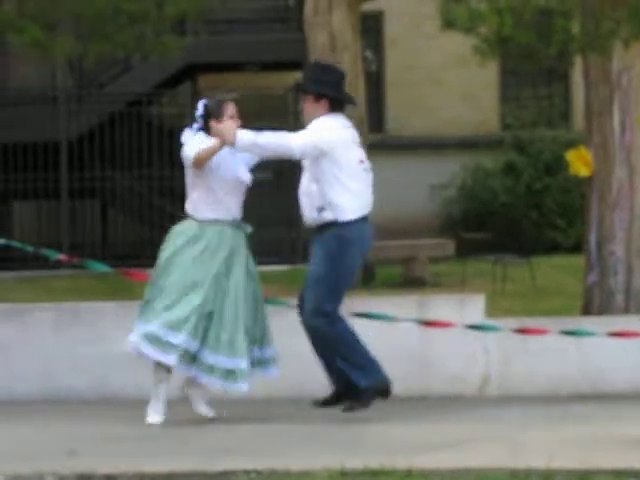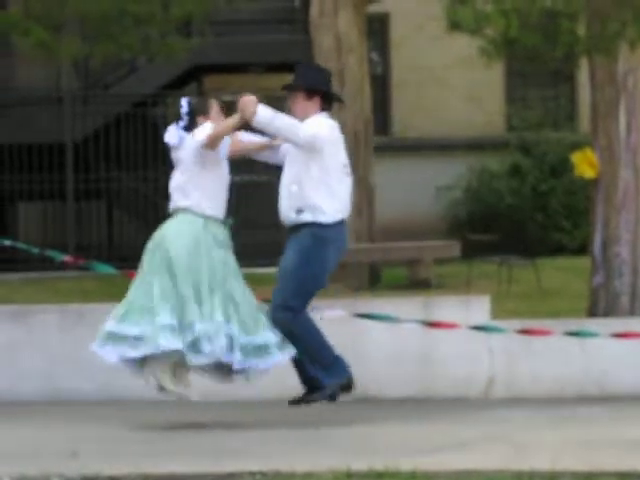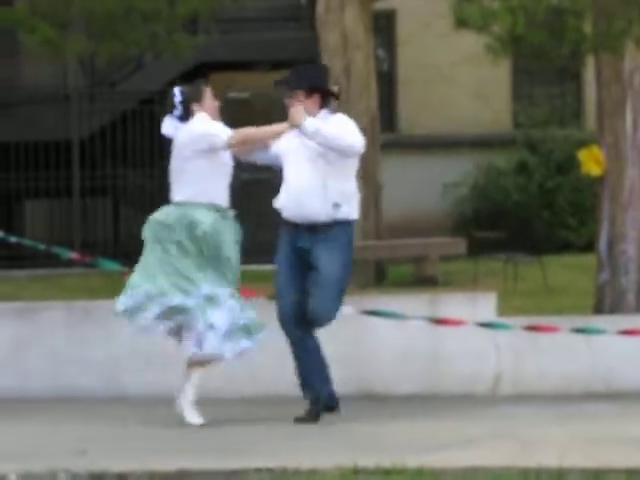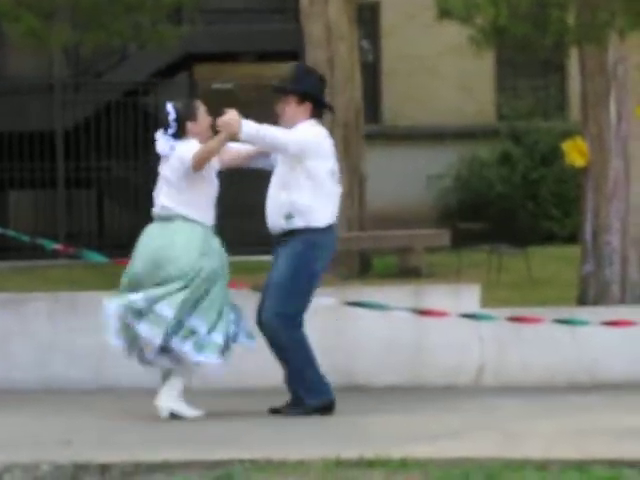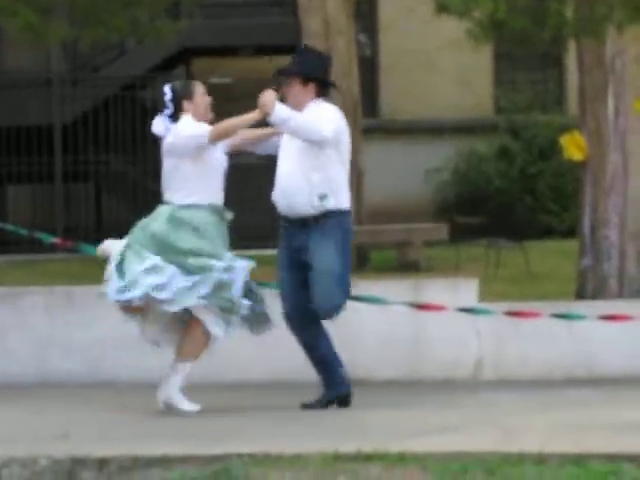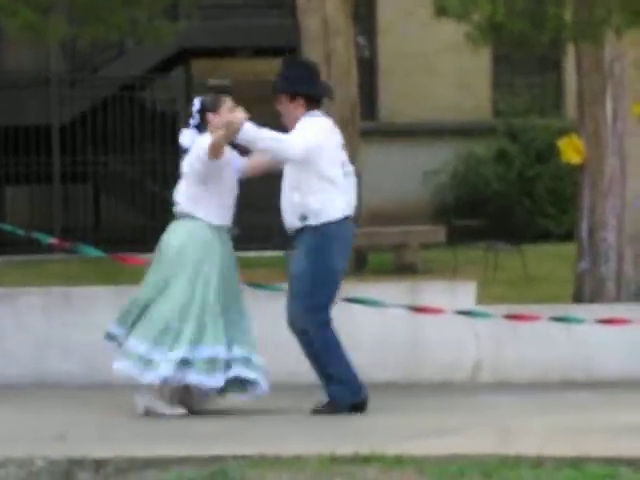
dt=0.5s
person 1, frame 1
left shoulder: (327, 129)
right shoulder: (341, 132)
left elbow: (295, 144)
left wrist: (243, 137)
right wrist: (264, 147)
left hip: (342, 236)
right hip: (336, 234)
left knee: (319, 314)
right knee: (311, 310)
left ankle: (371, 381)
right ankle: (350, 382)
person 1, frame 2
left shoulder: (321, 127)
right shoulder: (317, 136)
left elbow: (296, 132)
right elbow: (284, 153)
left wrist: (257, 113)
left hip: (316, 237)
right hip: (314, 236)
left knee: (284, 311)
right knee: (289, 310)
left ankle: (332, 374)
right ankle: (321, 381)
person 1, frame 3
left shoulder: (340, 126)
right shoulder: (293, 138)
left elbow: (356, 146)
right elbow: (264, 151)
left wrist: (307, 125)
left hip: (333, 235)
right hip: (293, 233)
left knee: (319, 311)
right knee: (290, 314)
left ankle: (316, 342)
right ankle: (321, 394)
person 1, frame 4
left shoulder: (309, 135)
right shoulder: (301, 141)
left elbow: (279, 140)
right elbow: (274, 154)
left wrist: (241, 129)
left hip: (307, 243)
right hip: (297, 243)
left knee: (279, 320)
right knee: (270, 320)
left ankle: (316, 397)
right ankle: (307, 392)
person 1, frame 5
left shoulder: (328, 116)
right shoulder: (296, 121)
left elbow: (316, 133)
right elbow: (276, 141)
left wrist: (274, 112)
left hip: (328, 226)
right hip: (294, 228)
left knee: (327, 303)
right knee: (295, 312)
left ankle: (332, 292)
right ankle: (337, 387)
person 1, frame 6
left shoulder: (313, 130)
right shoulder: (321, 129)
left elbow: (290, 149)
left wrist: (243, 129)
left hip: (323, 237)
right hip: (322, 236)
left knee: (307, 318)
right knee: (305, 317)
left ankle: (345, 395)
right ankle: (349, 394)
person 2, frame 1
left shoulder: (235, 151)
right shoulder: (199, 150)
right elbow: (200, 156)
right wrist: (221, 140)
left hip: (228, 242)
right hip: (198, 239)
left knee: (229, 314)
right knee: (179, 313)
left ankle: (195, 388)
right ankle: (158, 398)
person 2, frame 2
left shoulder: (197, 148)
right shoulder: (200, 139)
left elbow: (239, 147)
right elbow: (216, 134)
right wrist: (243, 115)
left hip: (189, 238)
right hip: (194, 237)
left knee: (202, 309)
right knee: (209, 309)
right ankle: (163, 369)
person 2, frame 3
left shoulder: (209, 137)
right shoulder: (200, 130)
left elbow: (240, 146)
right elbow: (241, 137)
left wrist: (280, 142)
right wrist: (286, 127)
left hip: (212, 229)
right hip: (186, 224)
left knee: (214, 318)
left ankle: (186, 396)
person 2, frame 4
left shoulder: (186, 150)
right shoulder: (188, 151)
left elbow: (234, 156)
right elbow: (202, 159)
right wrist: (225, 135)
left hip: (162, 243)
right hip: (189, 247)
left knee: (183, 321)
right knee: (197, 319)
left ankle: (169, 394)
right ankle: (169, 394)
person 2, frame 5
left shoulder: (202, 134)
right shoulder: (183, 134)
left elbow: (245, 139)
right elbow: (219, 132)
left wrist: (279, 131)
right wrist: (260, 112)
left hip: (205, 228)
right hip: (180, 225)
left knee: (201, 306)
left ankle: (171, 388)
right ankle: (123, 250)
person 2, frame 6
left shoulder: (223, 157)
right shoulder: (206, 147)
left elbow: (250, 166)
right elbow: (220, 140)
right wrist: (235, 126)
left hip: (206, 243)
right hip: (196, 242)
left knee: (205, 318)
right knee: (187, 319)
left ankle: (184, 389)
right ankle: (150, 394)
